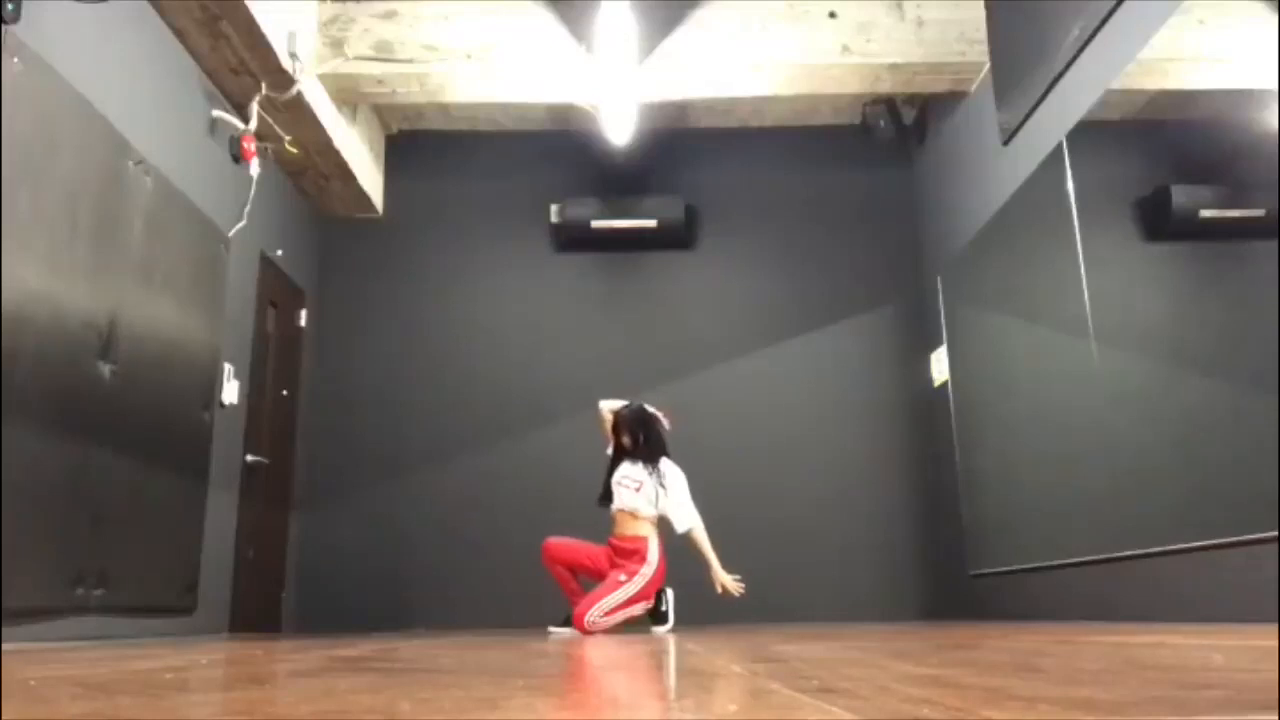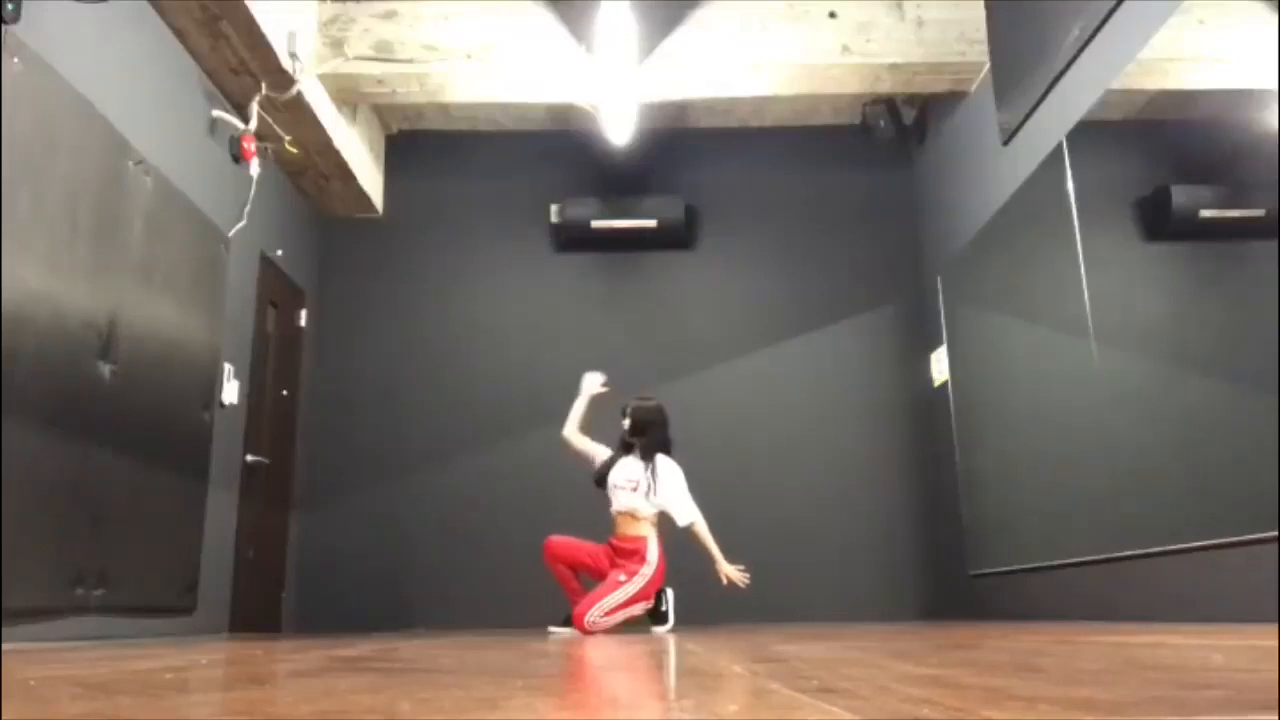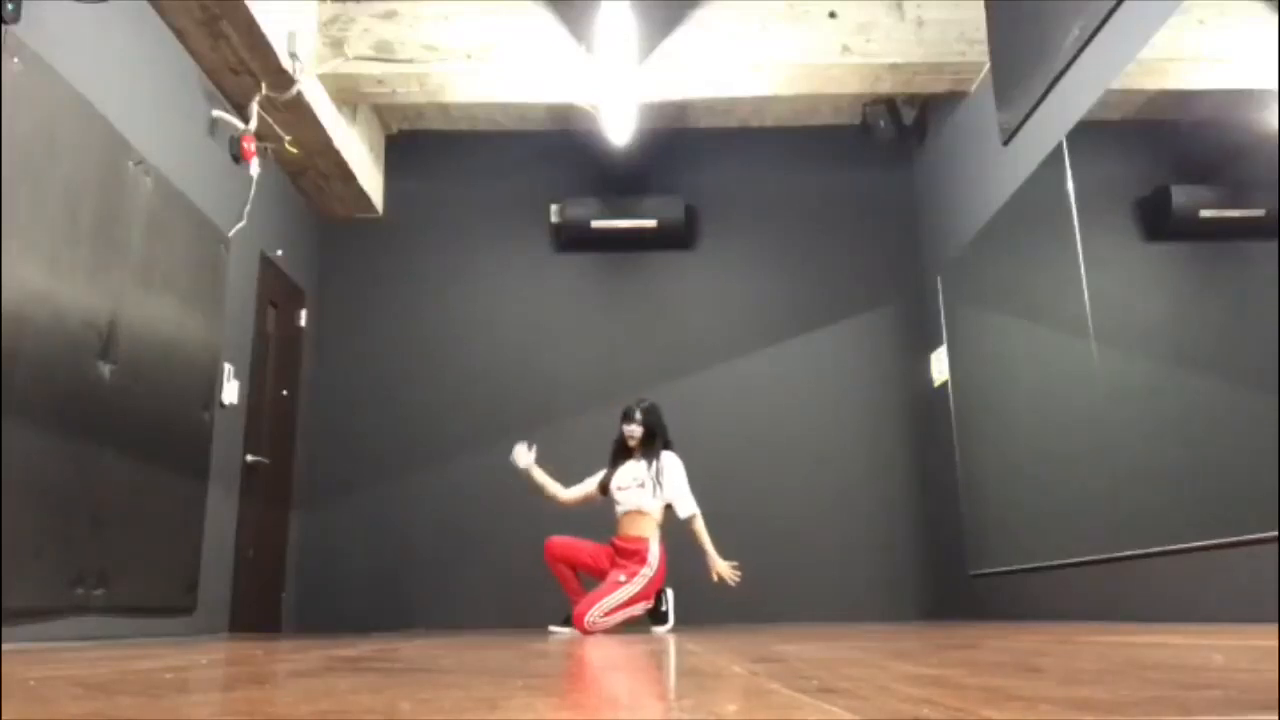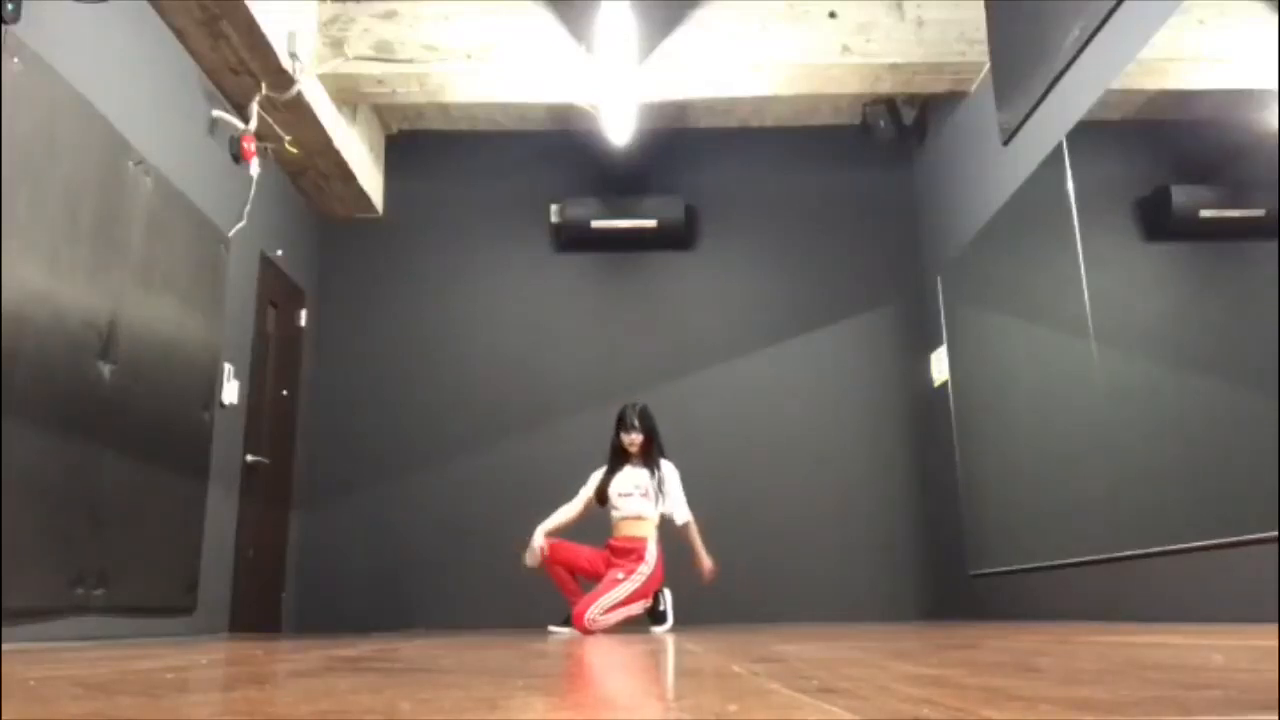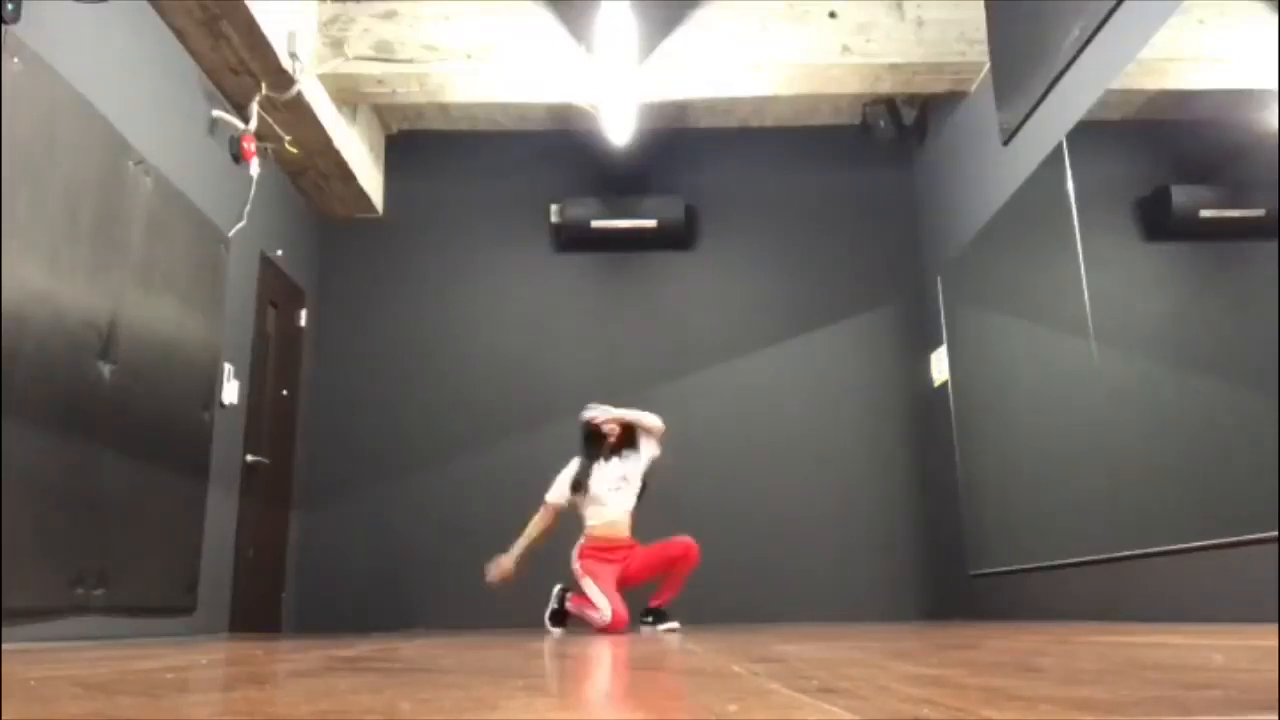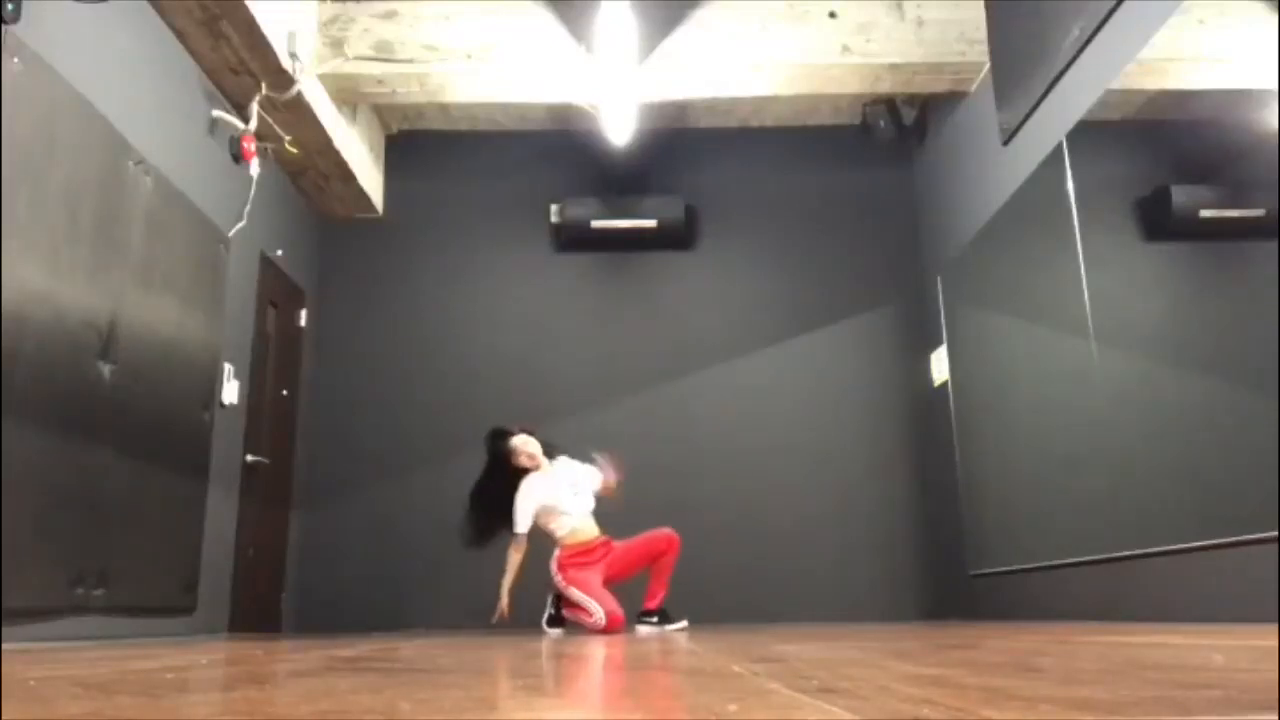
dt=0.5s
person 1, frame 1
left shoulder: (666, 471)
right shoulder: (622, 459)
left elbow: (691, 521)
right elbow: (604, 407)
left wrist: (716, 568)
right wrist: (642, 411)
left hip: (644, 560)
right hip: (615, 553)
left knee: (587, 621)
right knee: (553, 548)
left ankle: (652, 602)
right ankle: (580, 608)
person 1, frame 2
left shoulder: (664, 467)
right shoulder: (617, 459)
left elbow: (691, 515)
right elbow: (570, 434)
left wrist: (719, 560)
right wrist: (586, 393)
left hip: (644, 560)
right hip: (615, 553)
left knee: (586, 621)
right knee: (554, 547)
left ankle: (652, 602)
right ankle: (581, 606)
person 1, frame 3
left shoulder: (667, 461)
right shoulder: (617, 468)
left elbow: (691, 511)
right elbow: (567, 496)
left wrist: (712, 557)
right wrist: (531, 469)
left hip: (647, 559)
right hip: (616, 553)
left knee: (586, 621)
right knee: (555, 547)
left ankle: (652, 603)
right ankle: (582, 609)
person 1, frame 4
left shoulder: (663, 469)
right shoulder: (608, 472)
left elbow: (683, 516)
right elbow: (575, 507)
left wrist: (702, 557)
right wrist: (540, 531)
left hip: (644, 559)
right hip: (612, 555)
left knee: (586, 621)
right knee: (550, 550)
left ankle: (652, 602)
right ankle: (579, 606)
person 1, frame 5
left shoulder: (633, 459)
right shoulder: (580, 467)
left elbow: (656, 425)
right elbow: (546, 514)
left wrist: (614, 414)
right wrist: (512, 555)
left hip: (629, 554)
right hip: (593, 557)
left knee: (687, 548)
right knee: (616, 620)
left ankle: (654, 612)
right ankle: (567, 600)
person 1, frame 6
left shoulder: (567, 466)
right shoulder: (528, 491)
left elbow: (607, 485)
right elbow: (518, 545)
left wrist: (608, 476)
right wrist: (504, 592)
left hip: (605, 551)
right hip: (573, 565)
left knee: (667, 539)
right knee: (612, 621)
left ankle: (650, 613)
right ankle: (561, 607)
